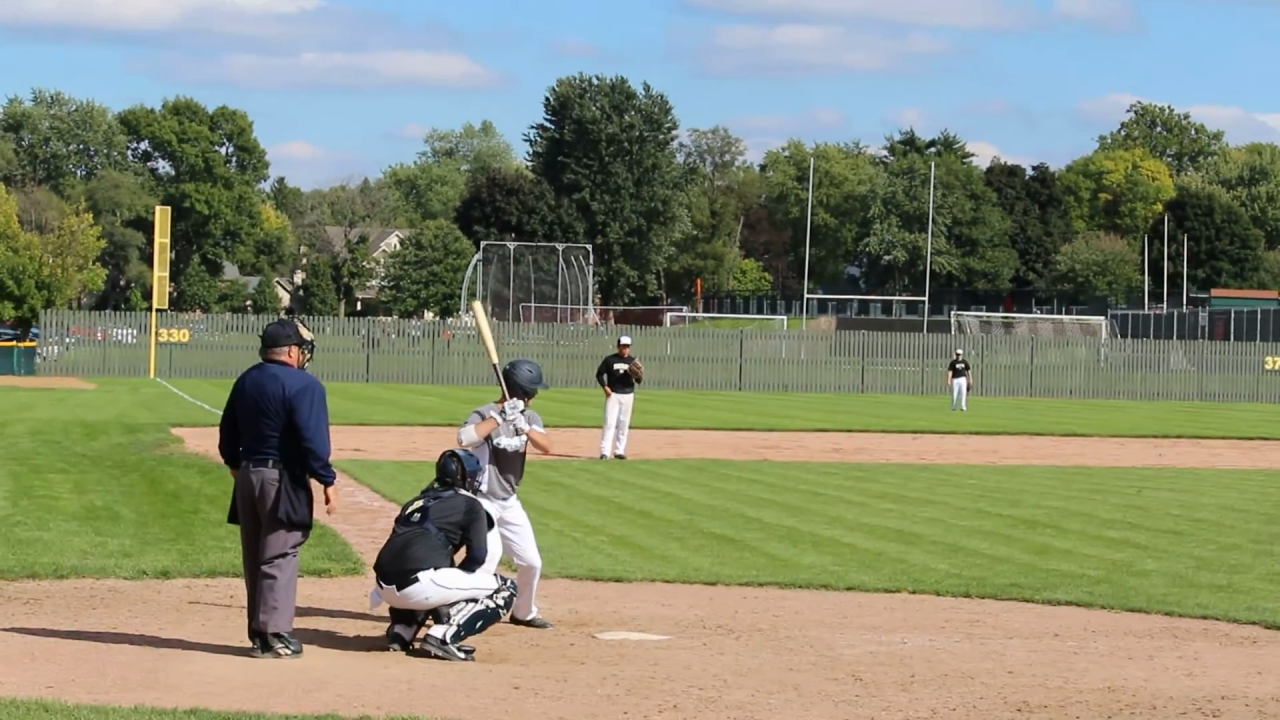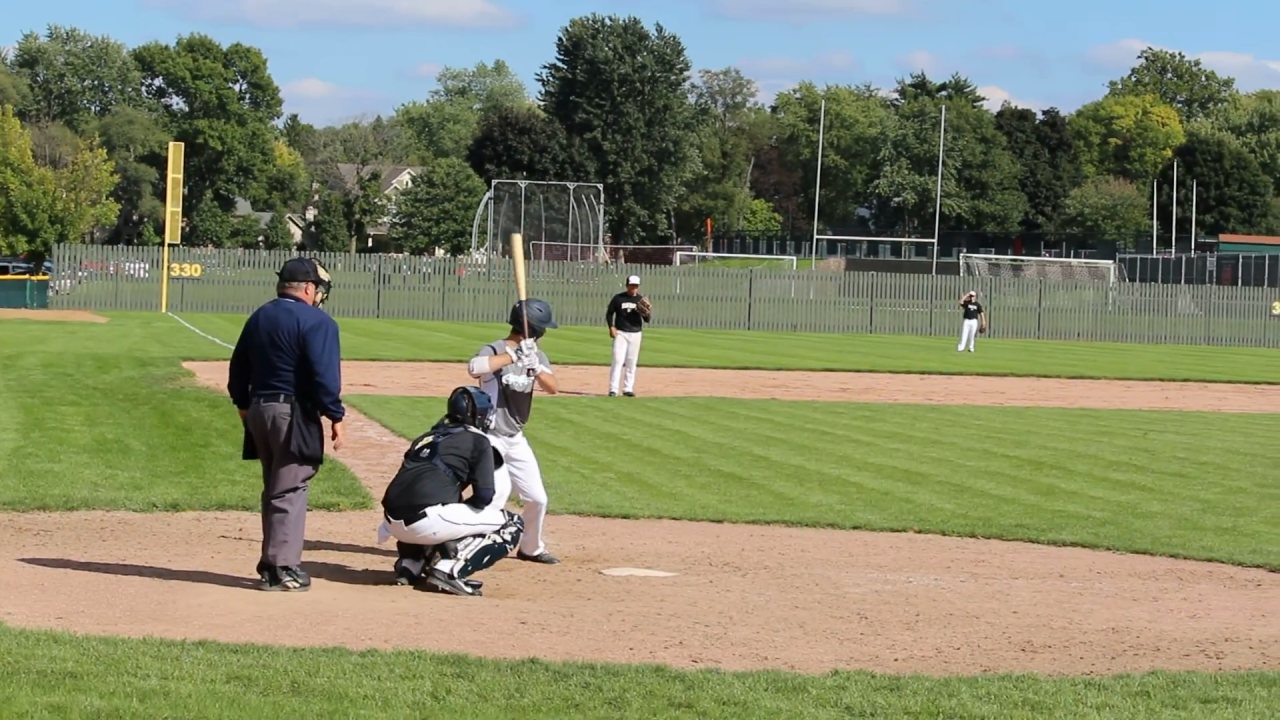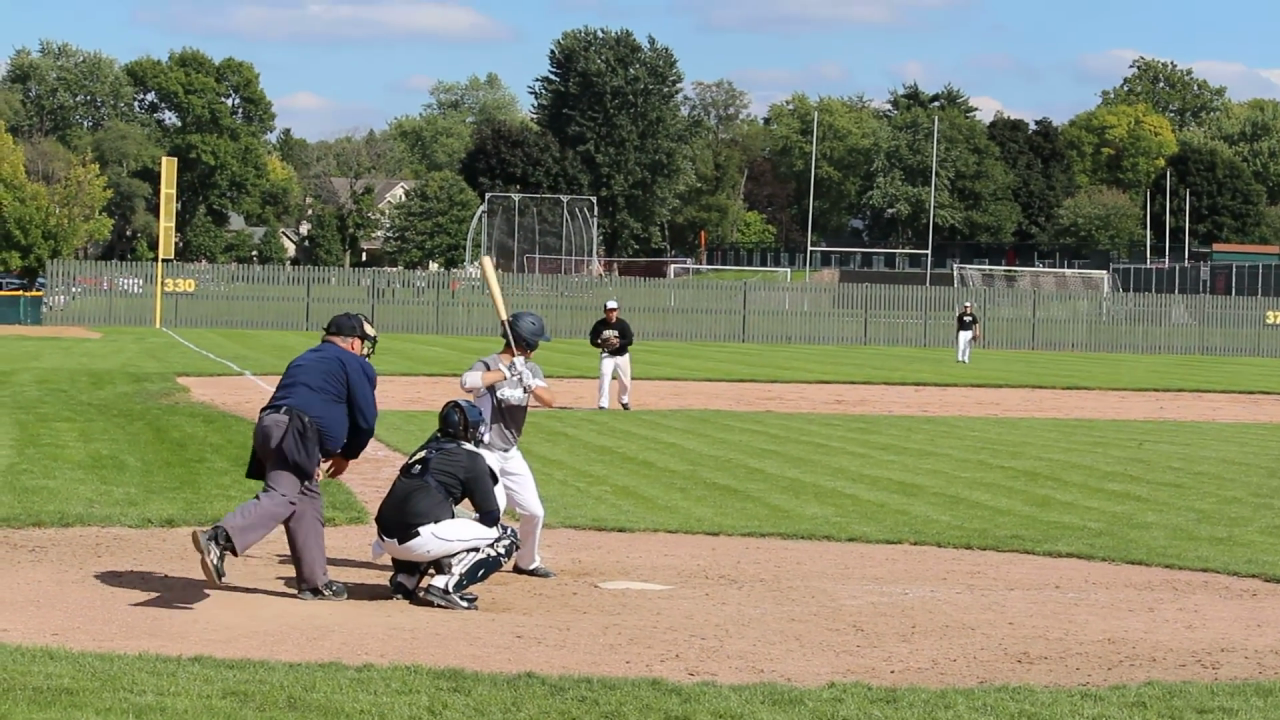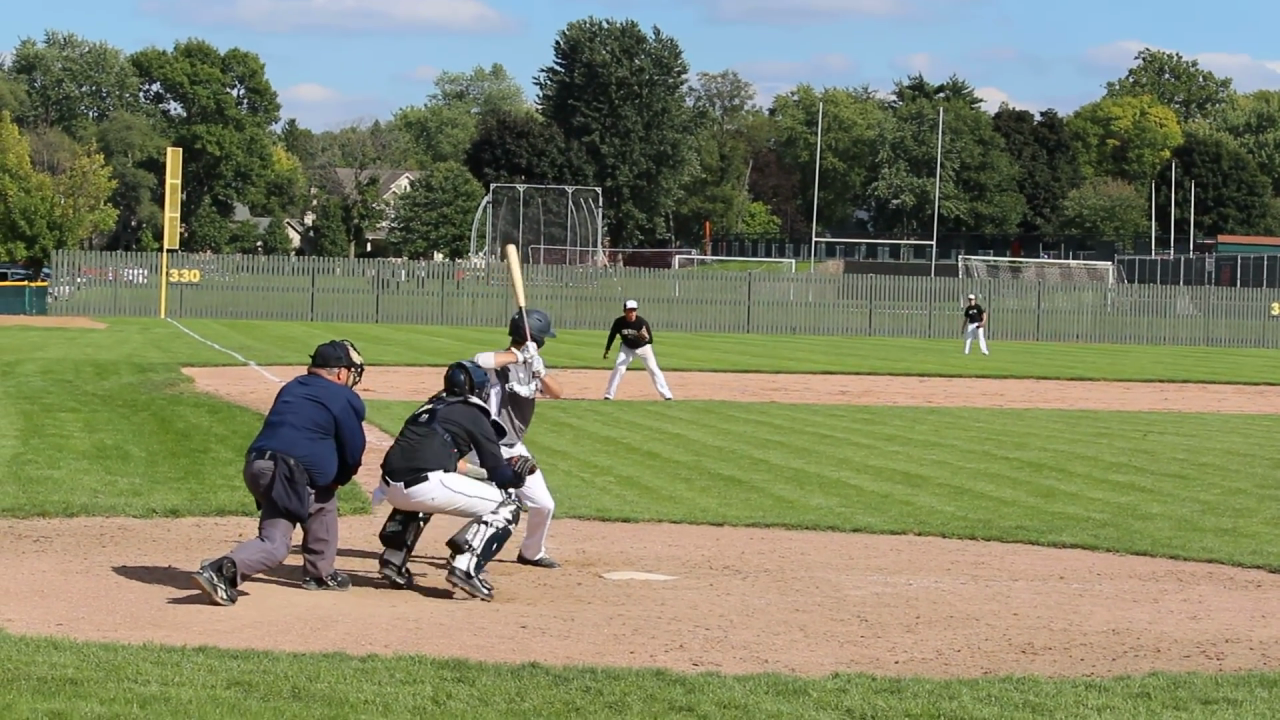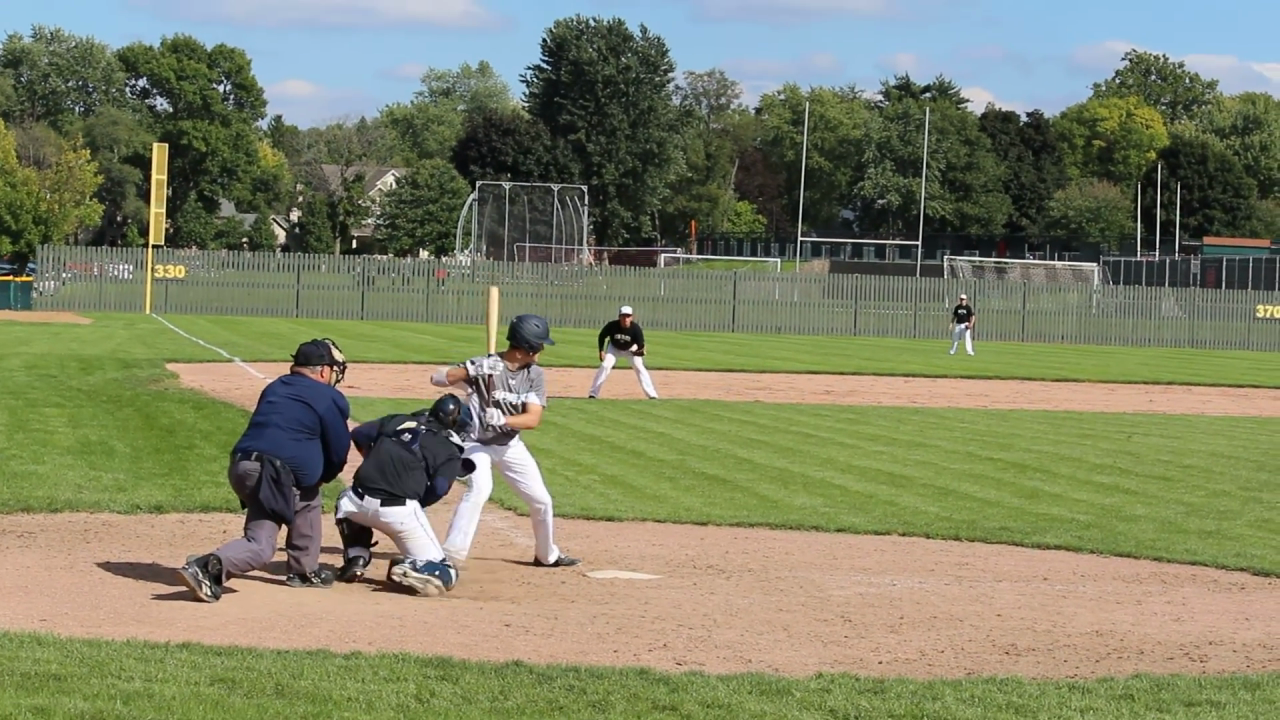
dt=1s
person 1, frame 1
left shoulder: (245, 381)
right shoulder: (303, 384)
left elbow: (228, 431)
right elbow: (313, 439)
left wrist: (236, 465)
right wrist: (326, 480)
left hip: (248, 477)
right hip: (283, 480)
left knee: (255, 558)
right knee: (280, 558)
left ankle: (259, 632)
right ankle: (274, 635)
person 1, frame 2
left shoulder: (259, 317)
right shoulder: (317, 321)
left elbow: (238, 366)
right elbow: (325, 375)
left wrist: (243, 403)
right wrist: (335, 416)
left hip: (260, 411)
right hip: (294, 414)
left knee: (275, 491)
right knee: (290, 492)
left ankle: (274, 562)
right ankle: (280, 568)
person 1, frame 3
left shoulder: (306, 358)
right shoulder: (357, 365)
right elbow: (364, 420)
left wrist: (313, 457)
right wrist: (346, 455)
left hip: (269, 426)
right hip: (294, 432)
left knee: (307, 503)
right knee: (280, 497)
left ankle: (314, 582)
right ankle: (219, 539)
person 1, frame 4
left shoulder: (291, 388)
right shoulder: (346, 399)
right elbow: (353, 453)
left wrist: (329, 480)
right wrist: (338, 480)
left hip: (259, 465)
right hip: (285, 475)
left knee: (323, 500)
right knee: (274, 544)
left ankle: (320, 573)
right ankle: (220, 572)
person 1, frame 5
left shoulder: (274, 387)
right shoulder: (330, 399)
right elbow: (338, 452)
left wrist: (313, 478)
right wrist: (321, 477)
left hip: (242, 466)
right hip: (272, 477)
left knee: (307, 497)
right knee: (260, 546)
left ankle: (304, 570)
right ankle: (205, 568)
person 2, frame 1
left shoulder: (529, 416)
right shoulder: (484, 413)
left elbow: (547, 447)
right elbow: (464, 439)
left wrist: (523, 427)
right wrist: (499, 417)
left hip: (510, 502)
right hip: (482, 501)
left knee: (531, 561)
right knee: (486, 560)
left ankle: (523, 612)
person 2, frame 2
left shoulder: (536, 354)
right shoulder: (495, 350)
left elbow: (553, 388)
right elbow: (474, 368)
left wrist: (535, 368)
right wrist: (514, 355)
left hip: (516, 438)
right hip: (490, 437)
left knee: (537, 497)
right knee: (497, 493)
left ankle: (531, 548)
person 2, frame 3
left shoulder: (530, 369)
right shoulder: (488, 364)
left elbow: (549, 401)
right elbow: (467, 382)
left wrist: (530, 384)
right wrist: (506, 372)
left hip: (511, 452)
right hip: (484, 451)
left knee: (534, 511)
left ankle: (526, 562)
person 2, frame 4
left shoulder: (532, 364)
right shoulder: (500, 362)
left elbow: (556, 393)
right elbow: (479, 361)
left wrist: (540, 372)
right wrist: (519, 355)
left hip: (515, 448)
left knee: (544, 505)
left ankle: (531, 552)
person 2, frame 5
left shoulder: (534, 374)
right shoulder: (483, 364)
left elbow: (533, 418)
right elbow: (438, 378)
left wrist: (503, 420)
right wrist: (473, 371)
left hip: (510, 445)
right hip: (476, 443)
left knee: (541, 500)
right knee: (479, 489)
left ankle: (547, 555)
right ankle: (450, 555)
person 3, frame 1
left shoulder: (417, 501)
right shoulder: (470, 504)
right elbow: (477, 555)
right wrist: (457, 576)
left hip: (386, 585)
right hip: (417, 584)
right knee: (504, 589)
left ankle: (401, 631)
right ankle: (443, 637)
person 3, frame 2
left shoulder: (428, 437)
right shoulder: (478, 441)
right elbow: (484, 495)
right wrist: (463, 508)
left hip: (394, 520)
right hip: (424, 519)
right knee: (511, 525)
left ankle: (409, 565)
right ankle: (450, 571)
person 3, frame 3
left shoulder: (425, 451)
right shoulder: (470, 458)
right elbow: (490, 516)
left hip: (388, 538)
right hip: (418, 539)
right knee: (505, 538)
left ankle: (404, 580)
right ankle: (445, 587)
person 3, frame 4
left shoulder: (429, 407)
right shoulder: (475, 413)
right elbow: (501, 475)
right wrist: (517, 475)
left hip: (392, 485)
right hip: (427, 484)
right knee: (506, 507)
left ankle: (393, 562)
right ankle: (465, 568)
person 3, frame 5
left shoulder: (398, 420)
right shoulder: (451, 451)
left elbow: (358, 435)
right elbow: (438, 489)
left hip: (362, 498)
right hip: (400, 508)
left knee: (347, 501)
right knee: (439, 570)
left ankle: (355, 561)
right ankle: (412, 568)
